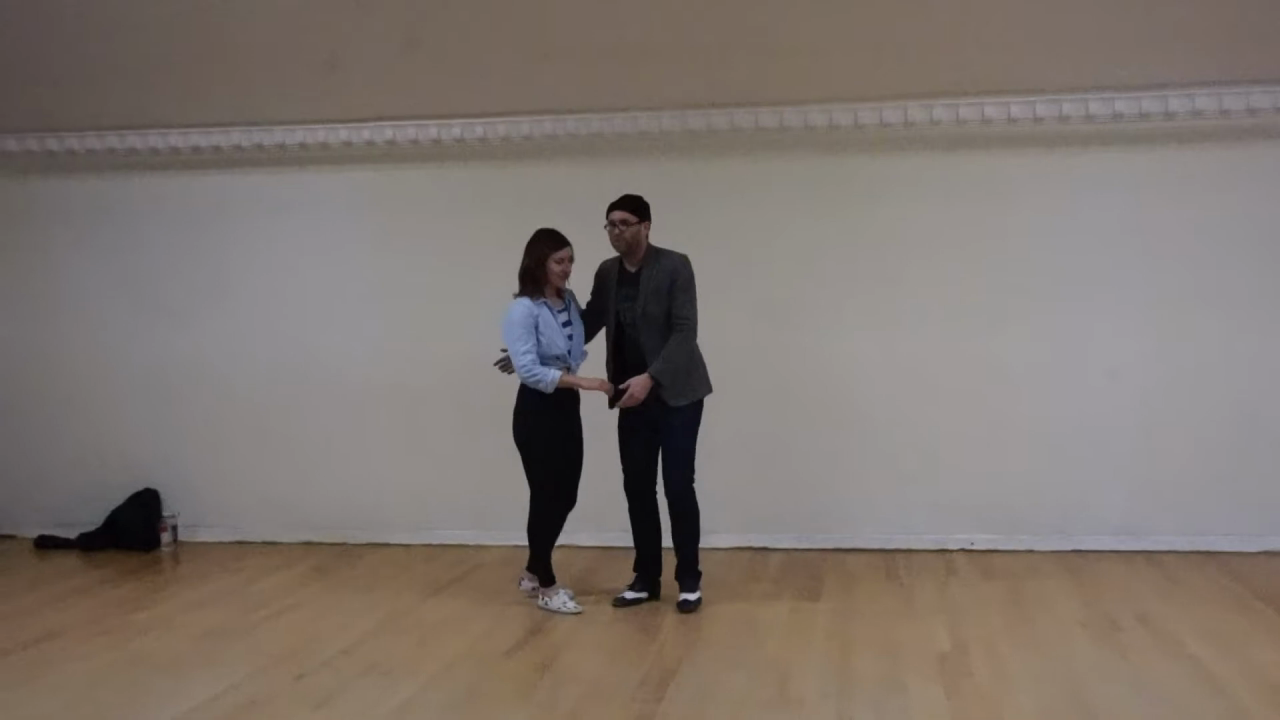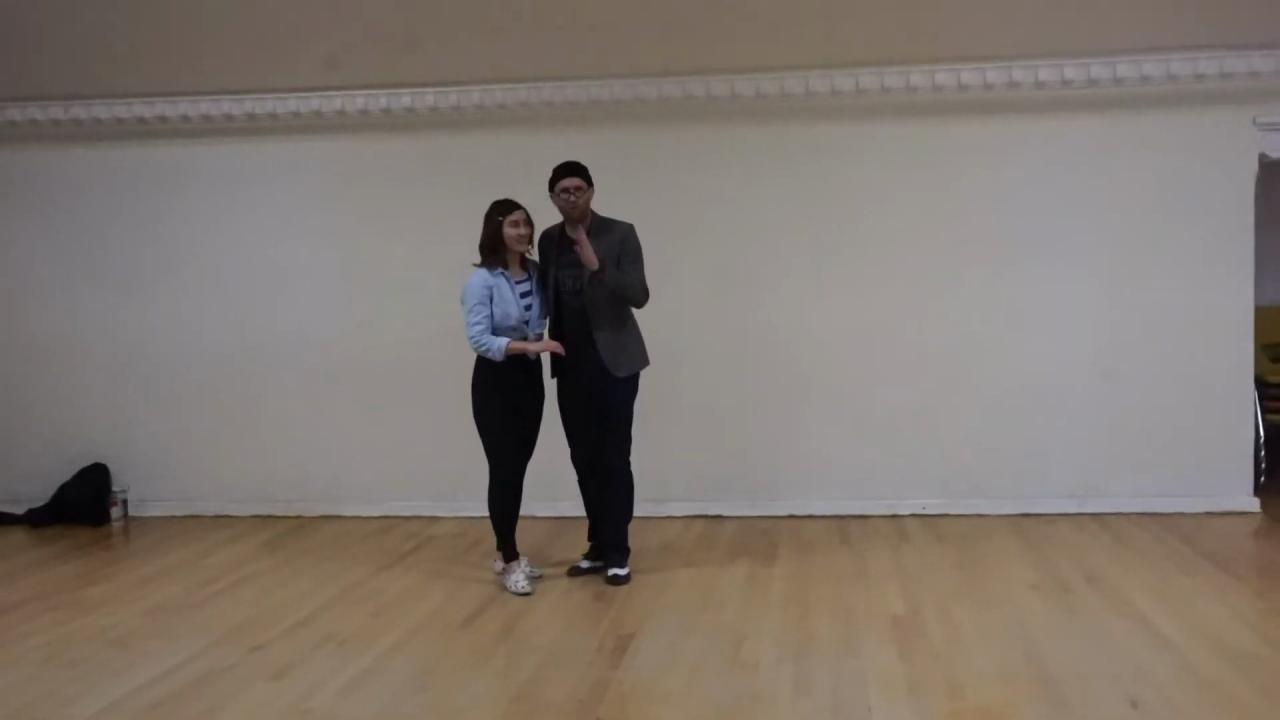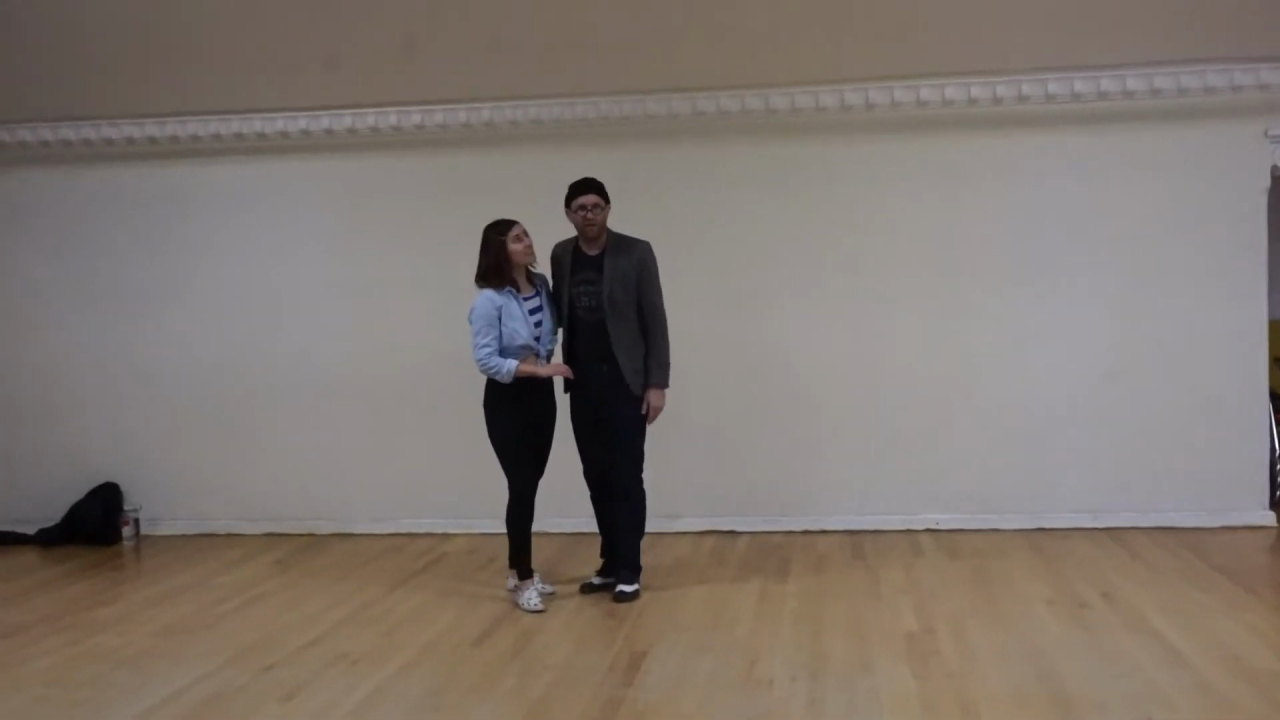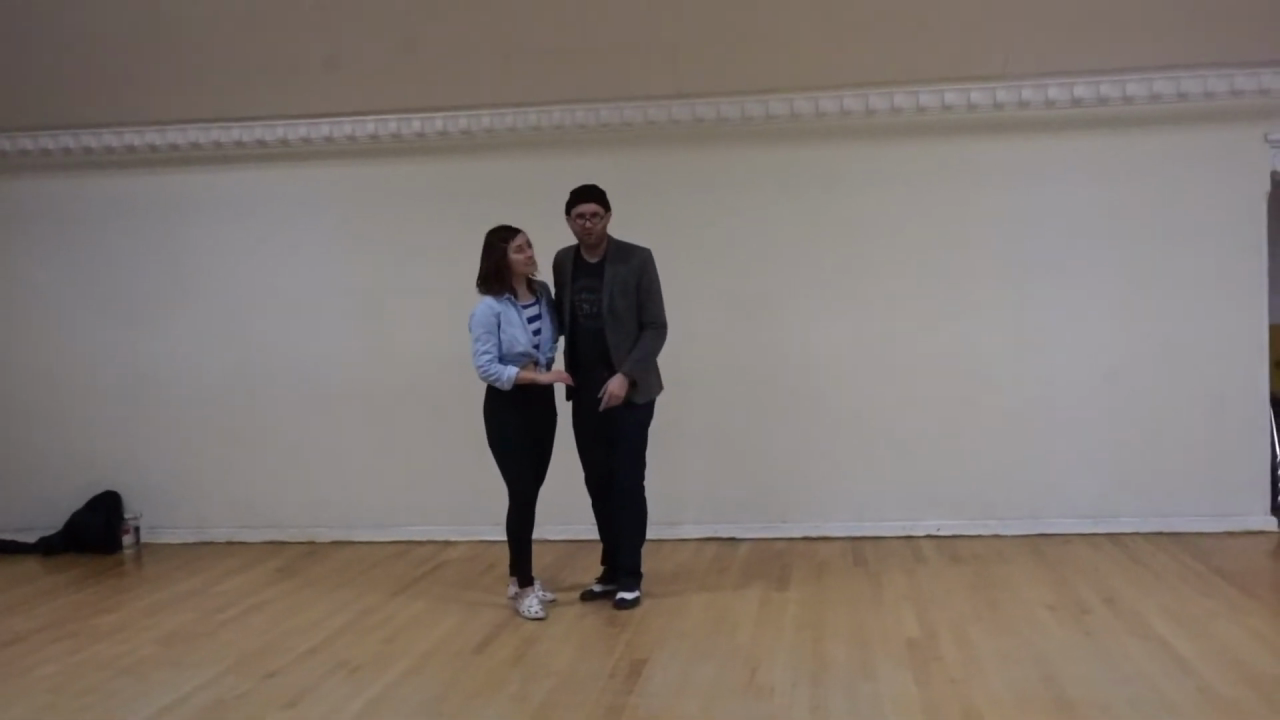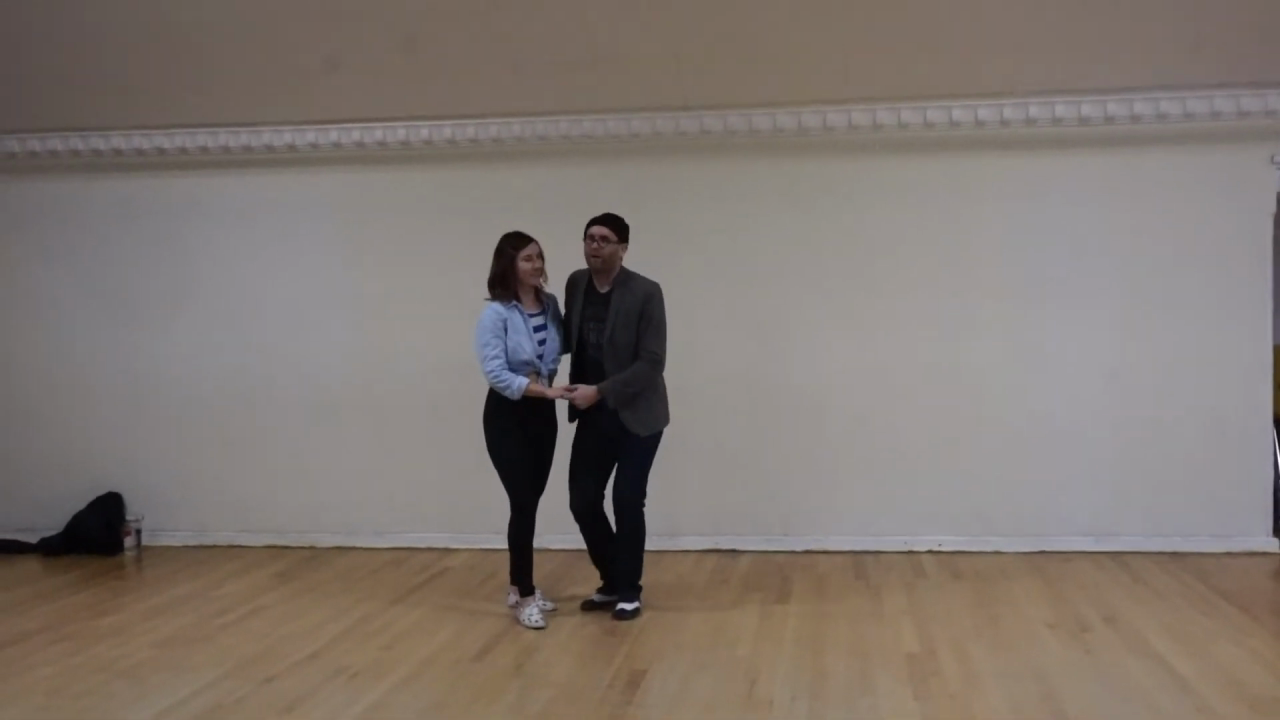
dt=1s
person 1, frame 1
left shoulder: (675, 266)
right shoulder: (606, 272)
left elbow: (685, 331)
right elbow: (587, 324)
left wrist: (652, 378)
left hip: (676, 392)
right hip: (629, 394)
left knee: (678, 484)
right knee: (637, 487)
left ankle: (689, 578)
right ankle: (645, 578)
person 1, frame 2
left shoulder: (620, 234)
right shoulder: (549, 240)
left elbow: (639, 295)
left wrist: (596, 266)
left hip: (613, 363)
right hip: (570, 365)
left knee: (614, 459)
right knee: (584, 460)
left ankle: (617, 552)
right ankle: (598, 547)
person 1, frame 3
left shoulder: (636, 252)
right shoulder: (562, 255)
left elbow: (655, 321)
right elbow: (560, 312)
left wrist: (657, 383)
left hip: (625, 382)
right hip: (583, 384)
left knee: (626, 477)
right knee: (597, 477)
left ankle: (629, 569)
right ankle: (610, 563)
person 1, frame 4
left shoulder: (637, 259)
right shoulder: (563, 262)
left elbow: (656, 327)
right elbow: (563, 320)
left wrist: (627, 375)
left hip: (628, 391)
right hip: (585, 392)
left knee: (628, 484)
right knee: (598, 484)
left ankle: (629, 576)
right ankle: (611, 570)
person 1, frame 5
left shoulder: (645, 293)
right shoulder: (575, 284)
left elbow: (652, 363)
left wrist: (600, 391)
left hip: (637, 417)
right hip: (593, 416)
left knee: (627, 503)
right knee: (583, 502)
left ankle: (628, 590)
right ankle: (611, 582)
person 2, frame 1
left shoulder: (569, 301)
right shoulder: (523, 310)
right elbow: (527, 370)
right wrist: (583, 382)
left hip: (567, 406)
right hip: (537, 411)
left knee: (565, 496)
right knee: (547, 497)
left ankle: (533, 574)
right ankle: (546, 586)
person 2, frame 2
left shoulder: (535, 272)
right shoulder: (482, 280)
right elbow: (478, 339)
left wrist: (539, 345)
right wrist: (529, 346)
left hip: (530, 376)
right hip: (495, 380)
left knee: (519, 468)
right knee: (503, 469)
left ankle: (506, 553)
right ankle: (509, 561)
person 2, frame 3
left shoulder: (541, 286)
right shoulder: (489, 300)
right elbow: (485, 360)
left wrist: (545, 361)
right wrist: (536, 369)
left hip: (540, 396)
right hip: (507, 400)
left knee: (531, 484)
right knee: (521, 486)
left ankle: (518, 570)
right ankle: (523, 579)
person 2, frame 4
left shoulder: (543, 294)
right shoulder: (488, 308)
right elbow: (486, 367)
left wrist: (546, 369)
right wrist: (536, 376)
left hip: (541, 403)
right hip: (507, 407)
left knee: (531, 492)
right knee: (521, 494)
left ankle: (519, 577)
right ankle: (523, 586)
person 2, frame 5
left shoulder: (550, 304)
right shoulder: (495, 314)
right elbow: (495, 374)
right wrist: (545, 390)
left hip: (542, 413)
right hip: (507, 415)
left knee: (531, 502)
right knee: (523, 502)
left ankle: (519, 587)
right ankle: (525, 596)
